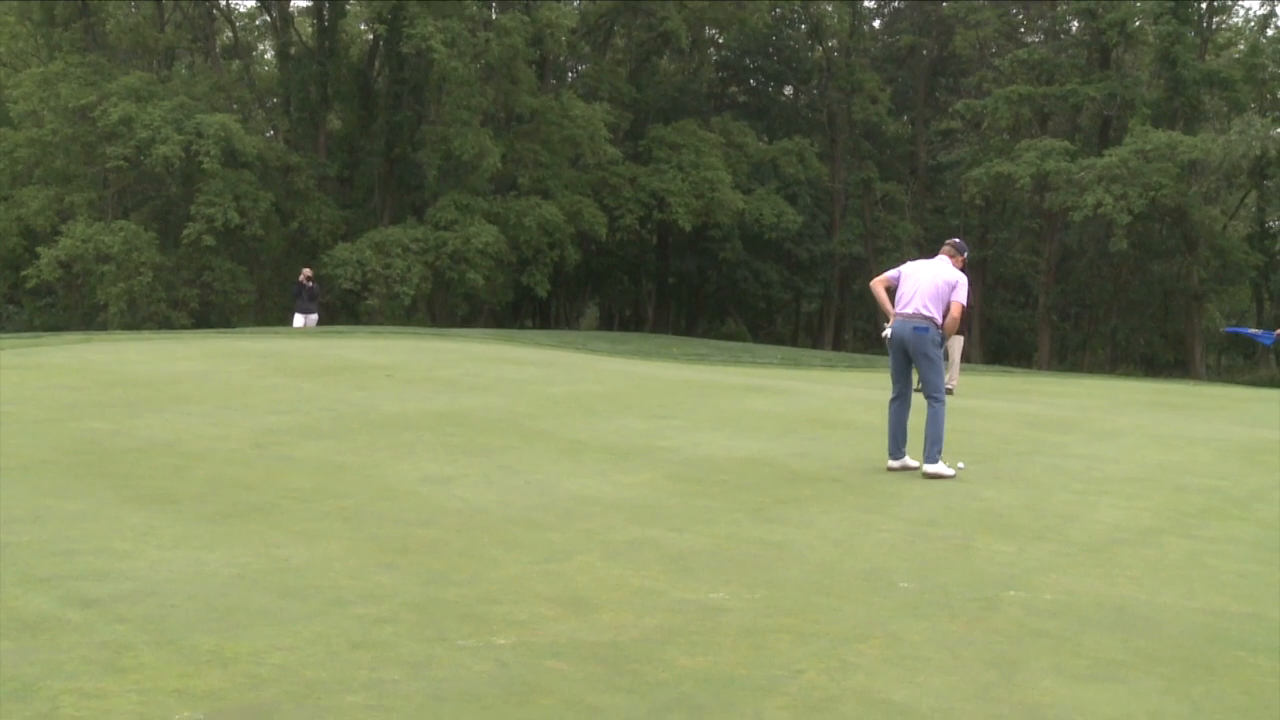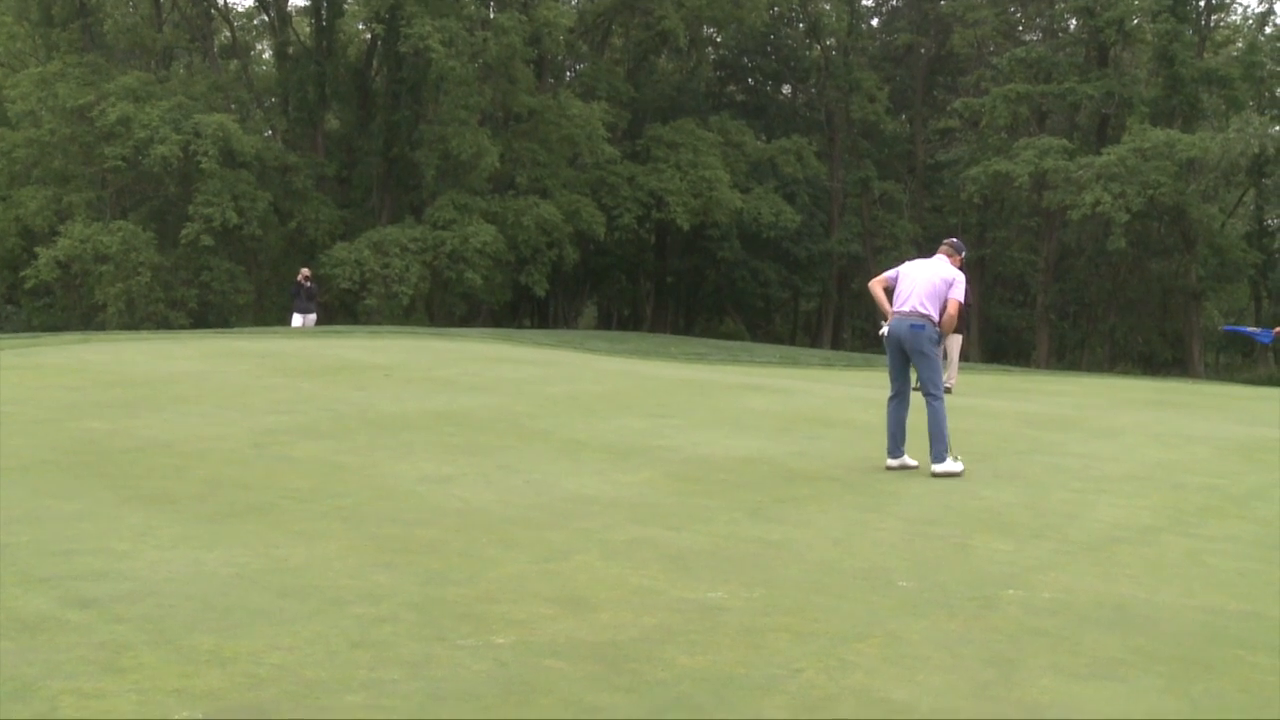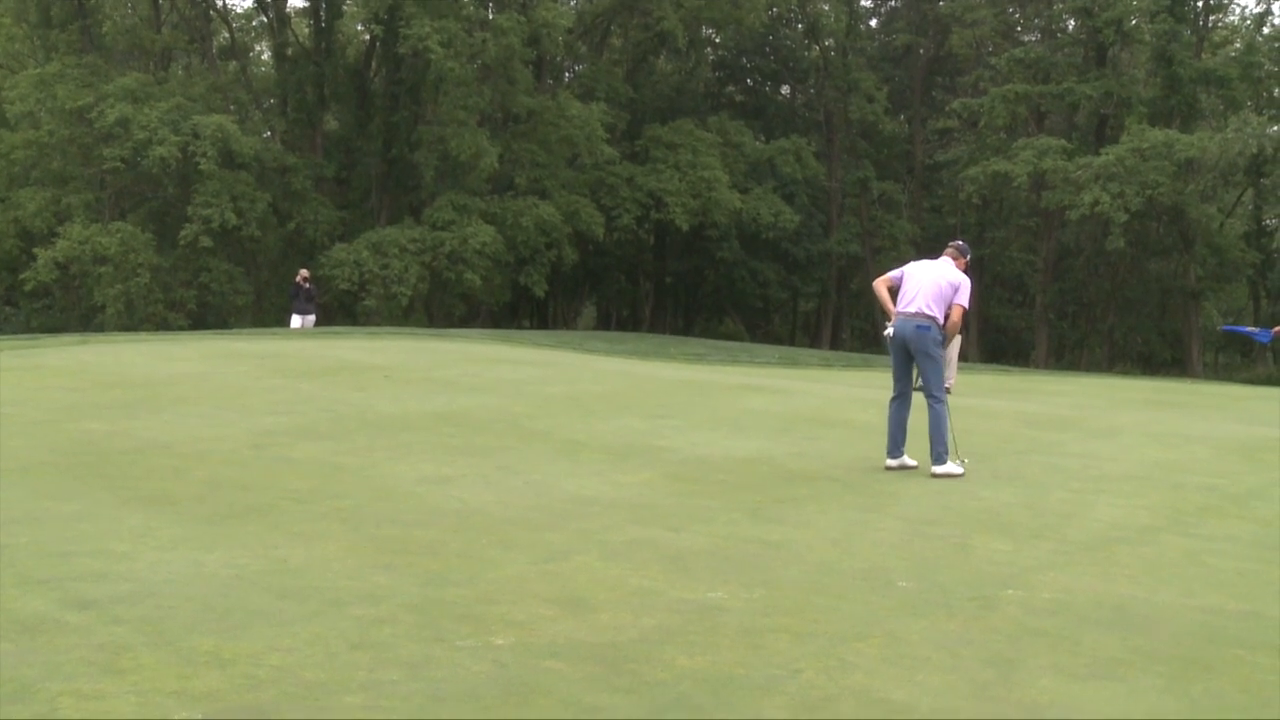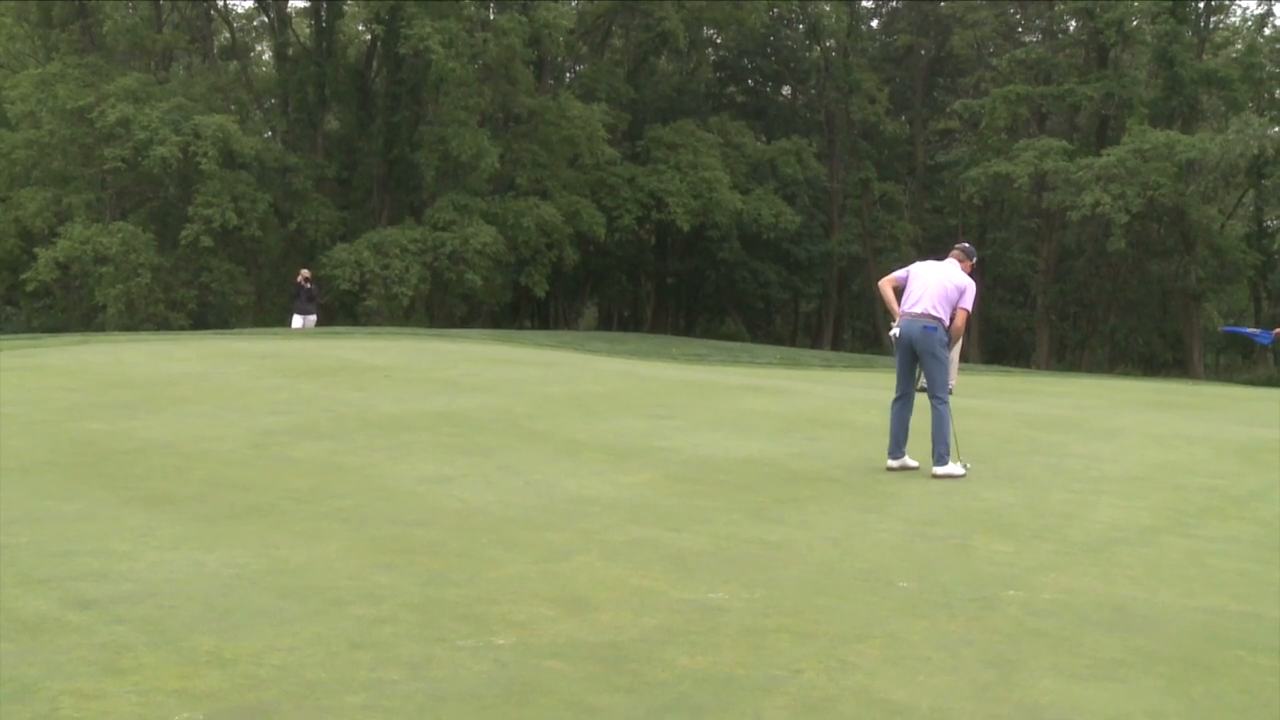
dt=0.2s
person 1, frame 1
left shoulder: (912, 265)
right shoulder: (958, 276)
left elbow: (876, 284)
right elbow: (954, 316)
left wrist: (892, 316)
right wrist: (941, 341)
left hip: (898, 329)
right hip: (924, 331)
left knee: (900, 394)
right knee: (936, 398)
left ankle: (896, 456)
right ankle: (932, 461)
person 1, frame 2
left shoulder: (910, 265)
right shoulder: (956, 274)
left elbow: (874, 284)
right elbow: (951, 314)
left wrist: (890, 315)
right wrist: (940, 340)
left hip: (895, 327)
right hip: (921, 329)
left knee: (898, 393)
right knee: (934, 396)
left ankle: (895, 455)
right ankle: (940, 460)
person 1, frame 3
left shoulder: (915, 265)
right shoulder: (961, 278)
left elbow: (879, 284)
right elbow: (954, 320)
left wrist: (894, 315)
right wrist: (943, 345)
left hip: (899, 327)
right hip: (925, 330)
left knee: (900, 394)
right knee: (935, 398)
left ankle: (895, 455)
right ankle: (940, 461)
person 1, frame 4
left shoulder: (920, 266)
right shoulder: (966, 281)
left elbow: (884, 283)
right elbow: (958, 324)
left wrist: (898, 316)
right wrist: (947, 348)
left hip: (905, 327)
right hip: (931, 331)
left knee: (903, 394)
right knee: (939, 399)
left ankle: (896, 456)
right ankle: (941, 462)
